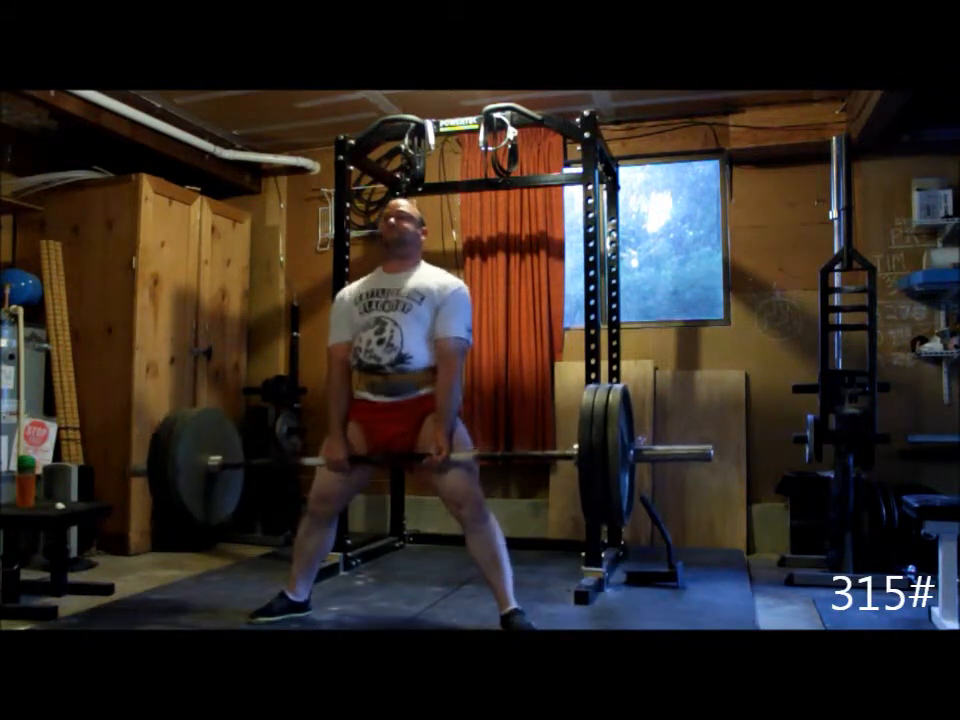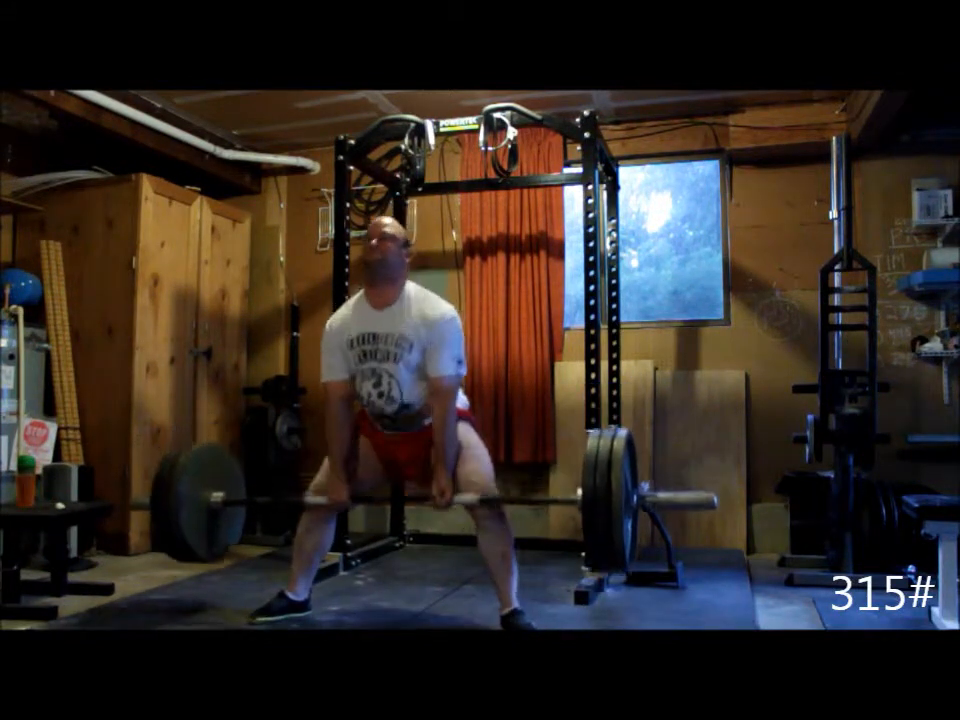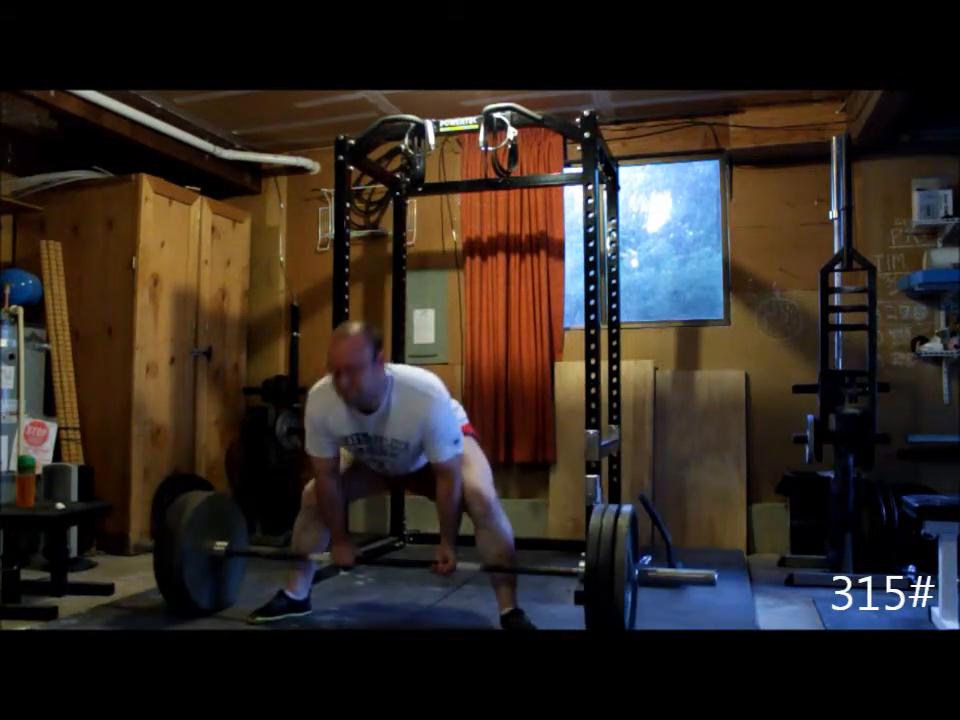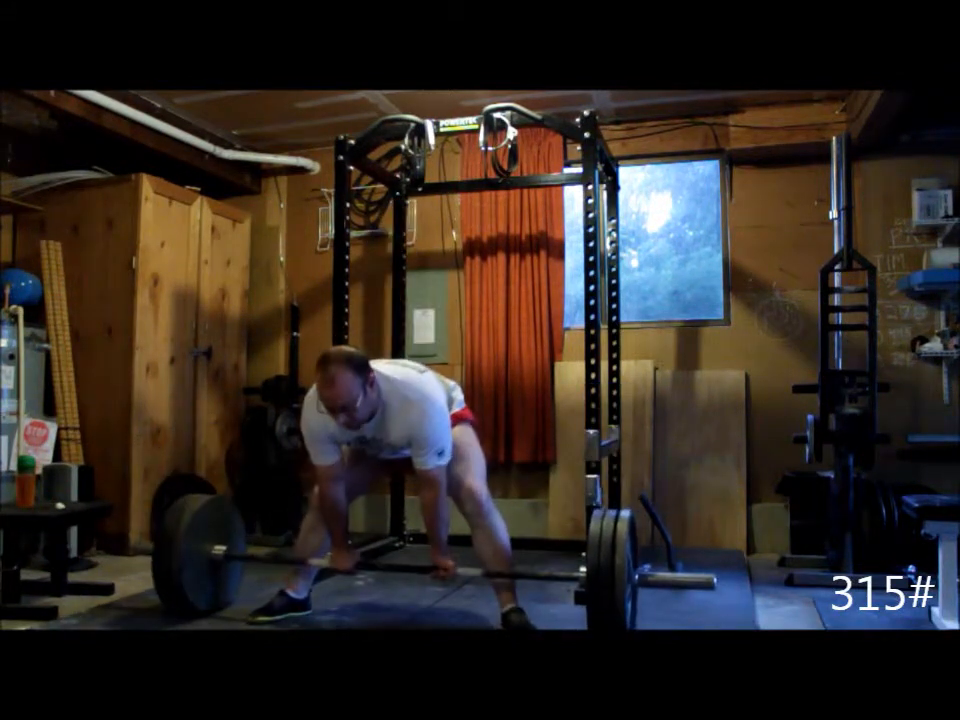
dt=0.4s
person 1, frame 1
left shoulder: (446, 287)
right shoulder: (351, 294)
left elbow: (451, 361)
right elbow: (339, 365)
left wrist: (443, 429)
right wrist: (335, 434)
left hip: (423, 409)
right hip: (365, 411)
left knee: (471, 508)
right knee: (320, 504)
left ankle: (510, 610)
right ankle: (295, 596)
person 1, frame 2
left shoulder: (436, 316)
right shoulder: (340, 323)
left elbow: (444, 397)
right elbow: (337, 402)
left wrist: (444, 471)
right wrist: (338, 476)
left hip: (435, 426)
right hip: (376, 429)
left knee: (486, 502)
right knee: (319, 498)
left ankle: (511, 611)
right ankle: (295, 596)
person 1, frame 3
left shoulder: (427, 397)
right shoulder: (320, 401)
left elbow: (447, 474)
right elbow: (327, 474)
left wrist: (447, 541)
right wrist: (340, 539)
left hip: (440, 456)
left knee: (482, 499)
right knee: (312, 497)
left ankle: (510, 611)
right ankle: (294, 596)
person 1, frame 4
left shoulder: (422, 402)
right shoulder: (314, 410)
left elbow: (432, 486)
right elbow: (331, 483)
left wrist: (439, 550)
right wrist: (340, 547)
left hip: (446, 416)
left knee: (475, 497)
right knee: (320, 496)
left ankle: (511, 609)
right ankle: (295, 595)
